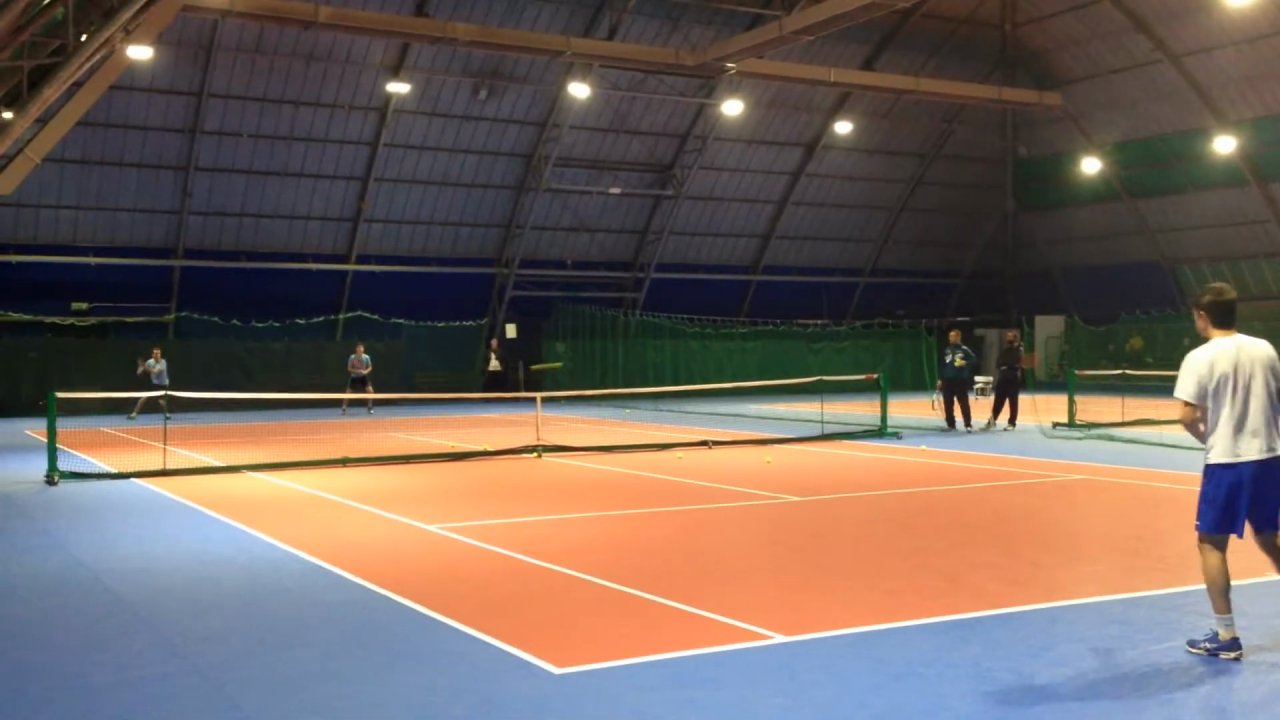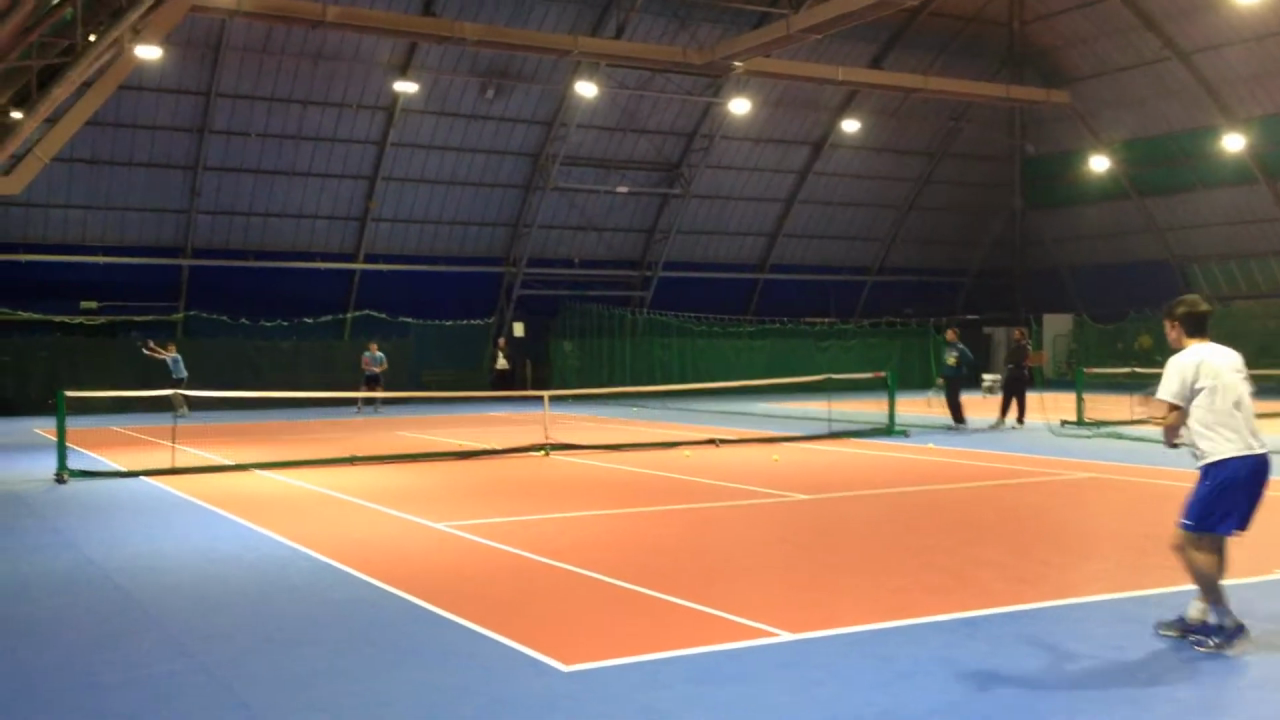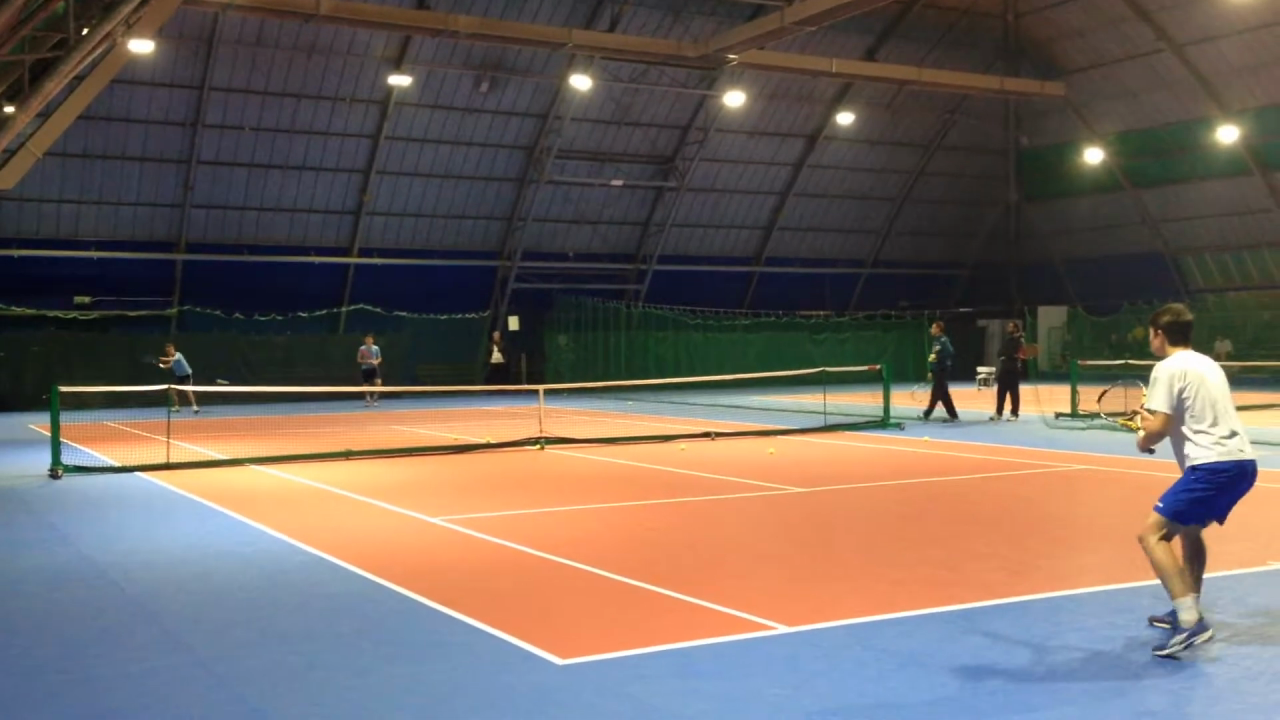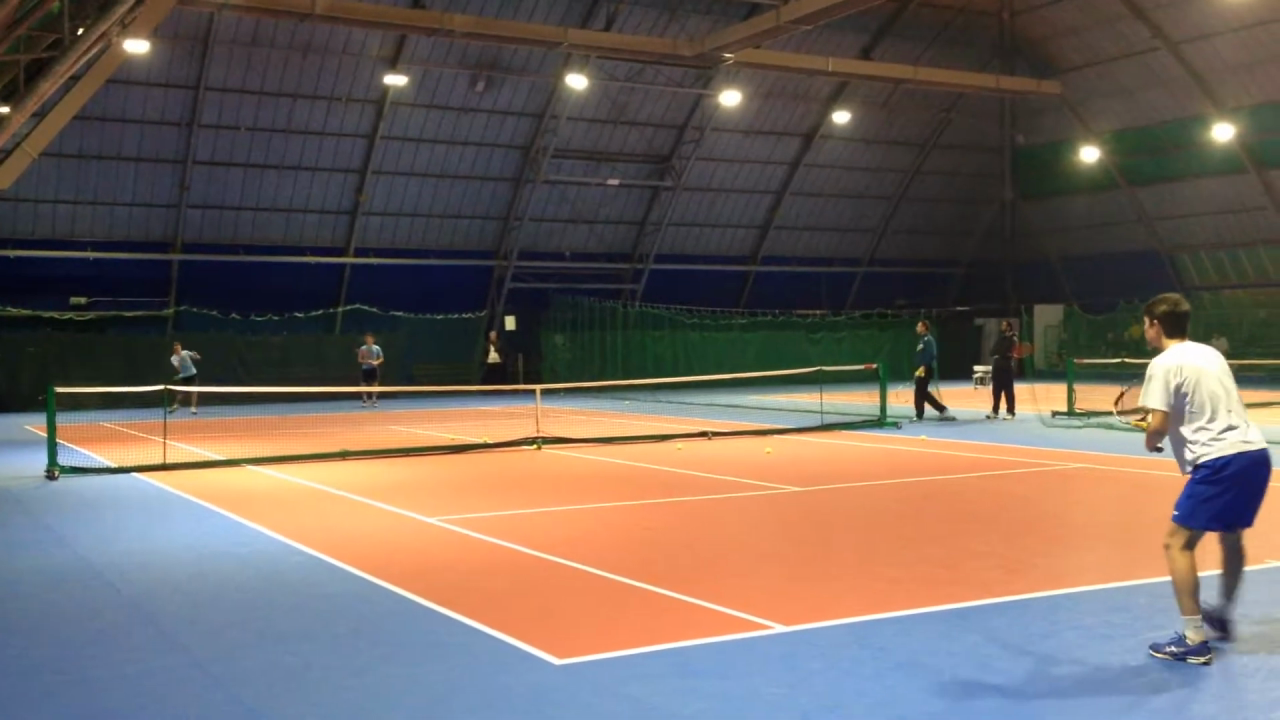
dt=0.3s
person 1, frame 1
left shoulder: (1200, 358)
left elbow: (1189, 417)
left wrist: (1203, 433)
left hip: (1227, 463)
left knee: (1211, 544)
left ankle: (1226, 636)
person 1, frame 2
left shoulder: (1182, 362)
right shoulder: (1231, 356)
left elbow: (1171, 419)
left wrist: (1171, 437)
right wrist: (1190, 427)
left hip: (1226, 461)
right hip: (1255, 457)
left knee: (1188, 543)
right knee: (1208, 539)
left ankle: (1226, 623)
right ankle: (1198, 617)
person 1, frame 3
left shoulder: (1167, 369)
right shoulder: (1208, 364)
left elbow: (1159, 428)
left wrist: (1142, 441)
right wrist: (1154, 421)
left hip: (1215, 466)
right hip: (1242, 462)
left knee: (1153, 534)
right knee: (1189, 529)
left ankle: (1192, 623)
right ankle: (1186, 611)
person 1, frame 4
left shoulder: (1164, 364)
right shoulder: (1211, 353)
left elbow: (1159, 425)
left wrist: (1150, 440)
right wrist: (1163, 428)
left hip: (1220, 462)
right hip: (1255, 454)
left knee: (1177, 543)
right knee: (1231, 537)
left ankle: (1195, 640)
right ankle: (1221, 617)
